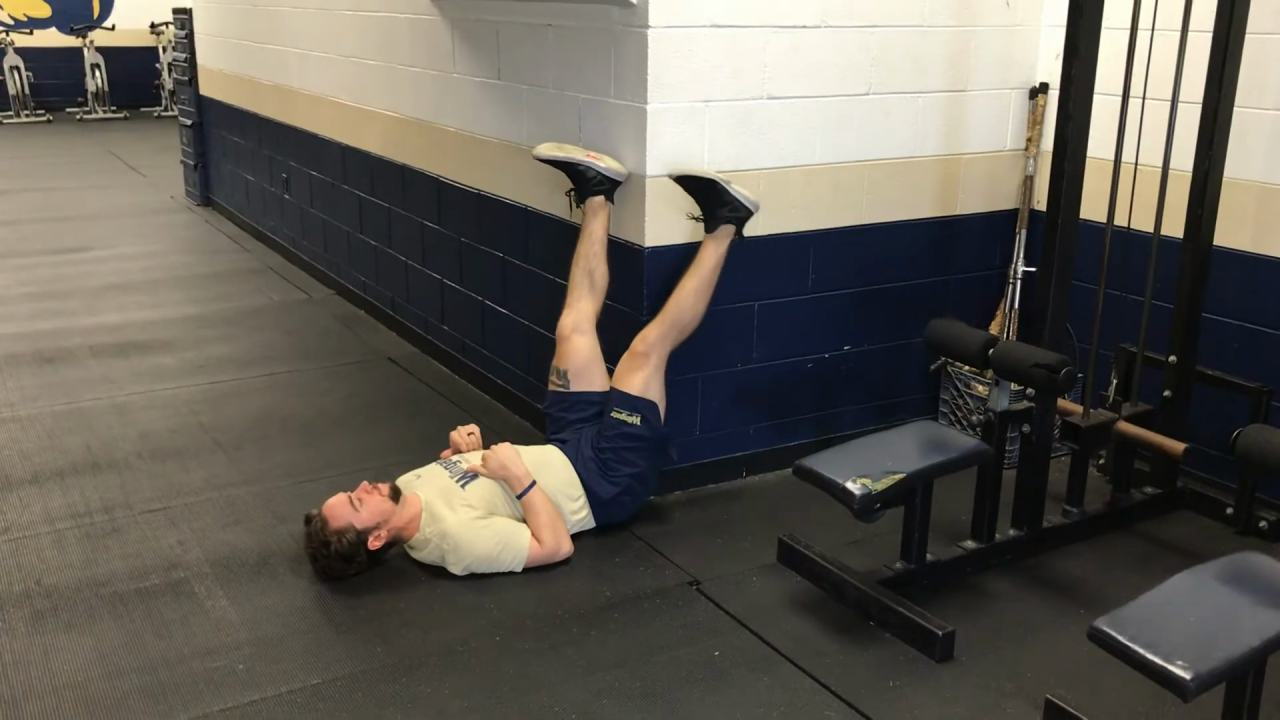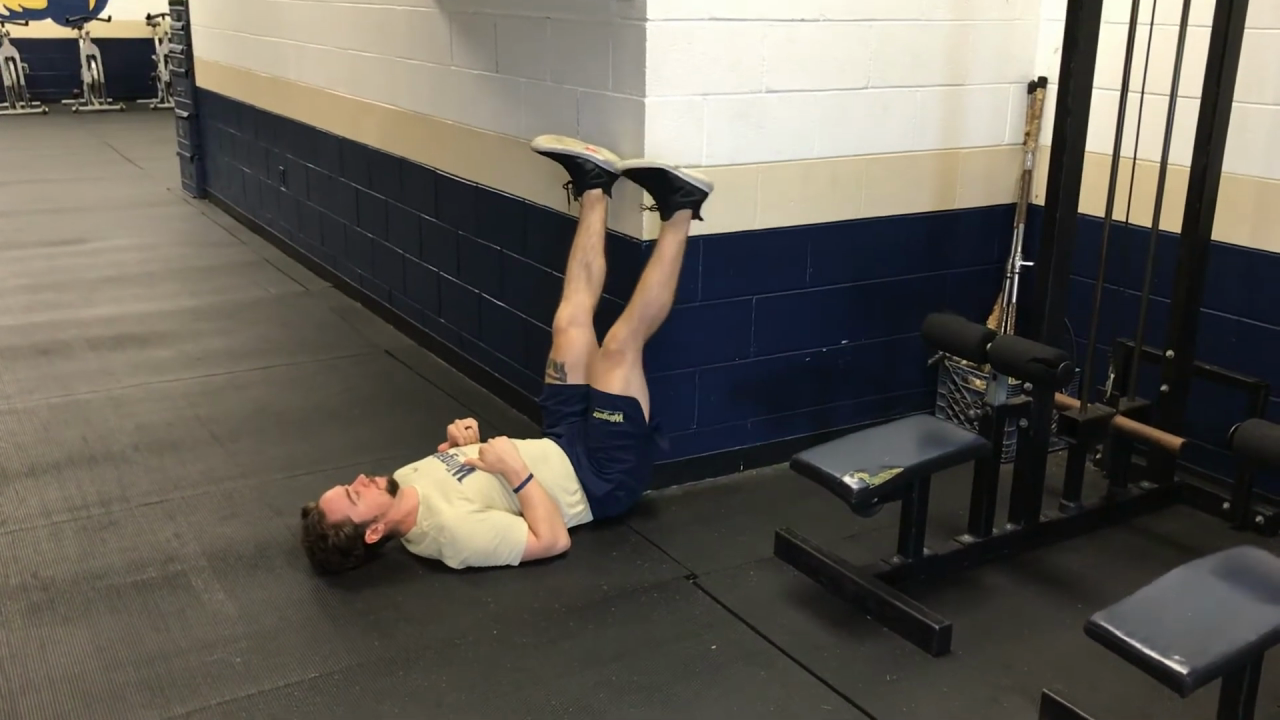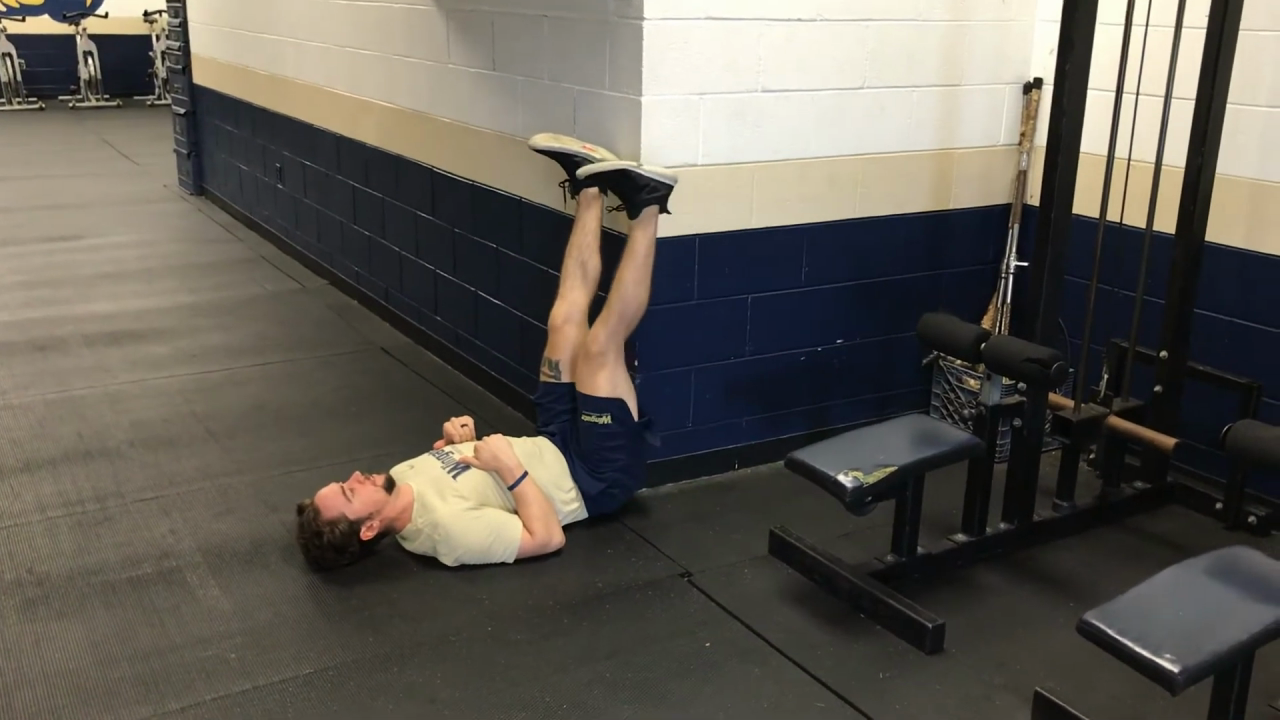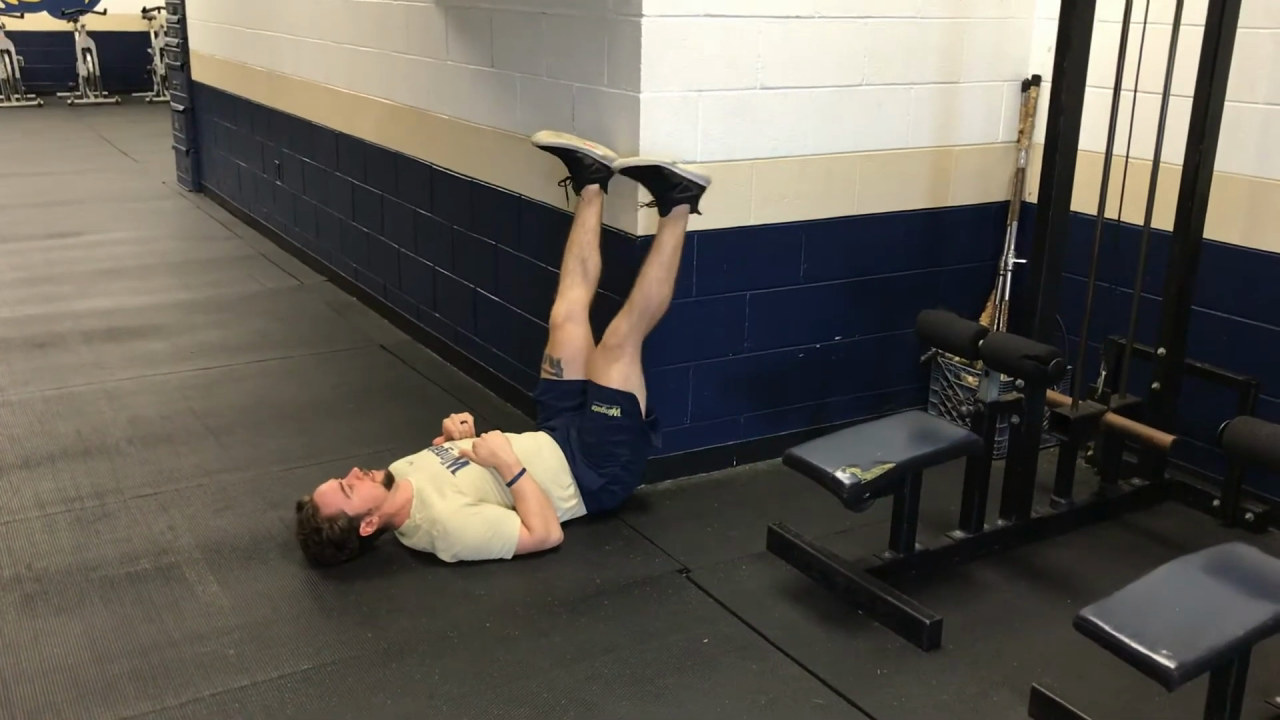
dt=0.5s
person 1, frame 1
left shoulder: (412, 489)
right shoulder: (452, 540)
right elbow: (555, 546)
left wrist: (464, 451)
right wrist: (518, 476)
left hip: (568, 451)
right hip: (607, 482)
right knee: (647, 348)
left ankle: (596, 196)
right ankle: (720, 228)
person 1, frame 2
left shoulder: (406, 484)
right shoulder: (448, 533)
right elbow: (552, 540)
left wrist: (459, 444)
right wrist: (515, 470)
left hip: (561, 444)
right hip: (601, 477)
right knee: (620, 345)
left ankle: (593, 190)
right ankle: (678, 213)
person 1, frame 3
left shoulder: (404, 480)
right shoulder: (443, 530)
right elbow: (547, 538)
left wrist: (455, 443)
right wrist: (510, 467)
left hip: (556, 444)
right hip: (598, 477)
right knee: (600, 347)
left ankle: (591, 188)
right ankle: (644, 208)
person 1, frame 4
left shoulder: (403, 476)
right shoulder: (443, 527)
right elbow: (545, 533)
left wrist: (454, 437)
right wrist: (507, 463)
left hip: (558, 437)
right hip: (597, 472)
right knee: (619, 341)
left ankle: (591, 185)
right ankle: (675, 209)
